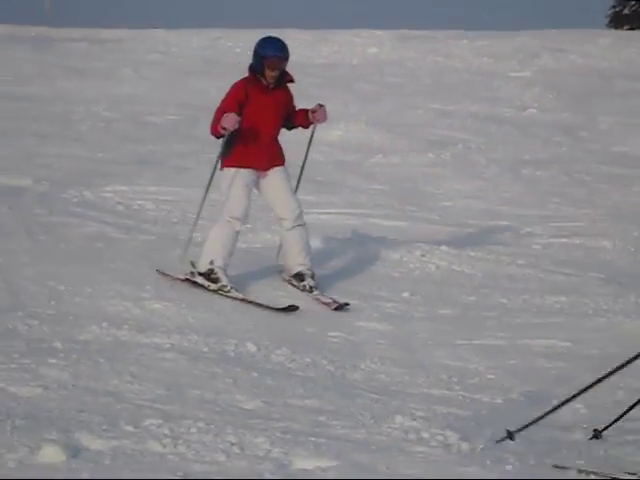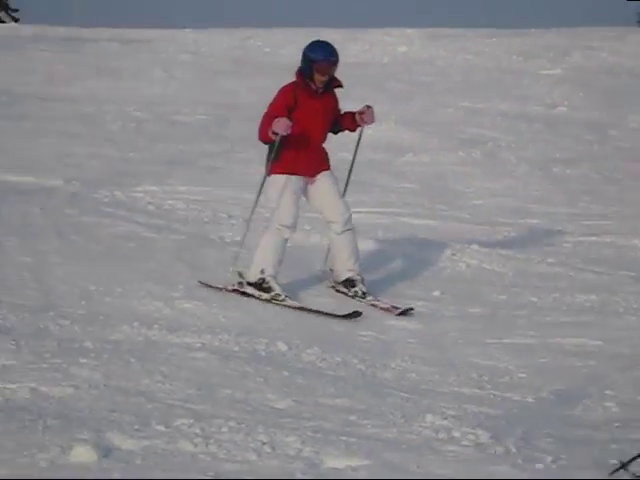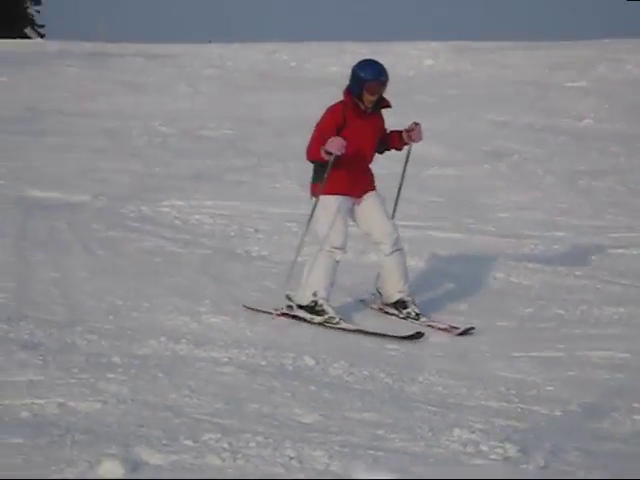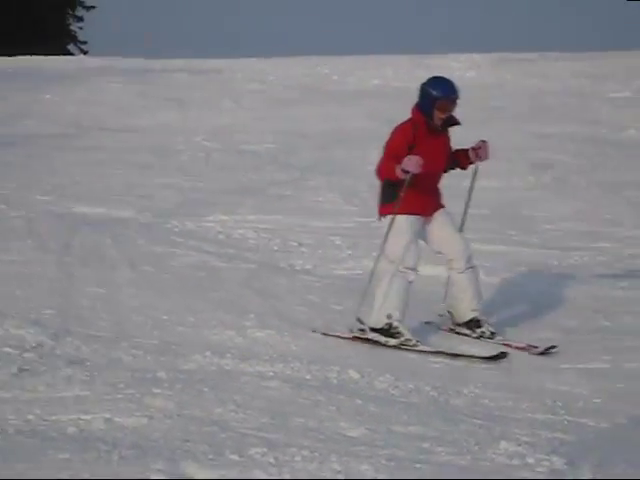
dt=0.1s
person 1, frame 1
left shoulder: (283, 90)
right shoulder: (242, 88)
left elbow: (288, 118)
right elbow: (216, 126)
left wrist: (309, 116)
right wrist: (224, 125)
left hip: (272, 163)
right hip: (238, 162)
left knee: (291, 212)
right knee: (235, 213)
left ankle: (298, 269)
right ankle: (208, 268)
person 1, frame 2
left shoulder: (330, 95)
right shoulder: (289, 93)
left elbow: (334, 122)
right elbow: (264, 131)
left wrist: (357, 119)
right wrist: (275, 130)
left hip: (318, 169)
right hip: (285, 168)
left knee: (340, 216)
right knee: (284, 221)
left ankle: (346, 274)
right ankle: (258, 277)
person 1, frame 3
left shoulder: (376, 114)
right shoulder: (337, 112)
right elbow: (313, 151)
left wrist: (403, 137)
right wrist: (327, 149)
left hip: (364, 189)
right hip: (331, 188)
left knee: (388, 236)
right knee: (332, 242)
left ankle: (395, 295)
right ankle: (307, 300)
person 1, frame 4
left shoulder: (442, 132)
right shoulder: (406, 130)
right elbow: (383, 170)
left wrist: (470, 155)
right wrist: (402, 169)
left hip: (432, 207)
right hip: (400, 208)
left knee: (460, 254)
right knee: (404, 263)
left ankle: (466, 315)
right ankle: (381, 322)
